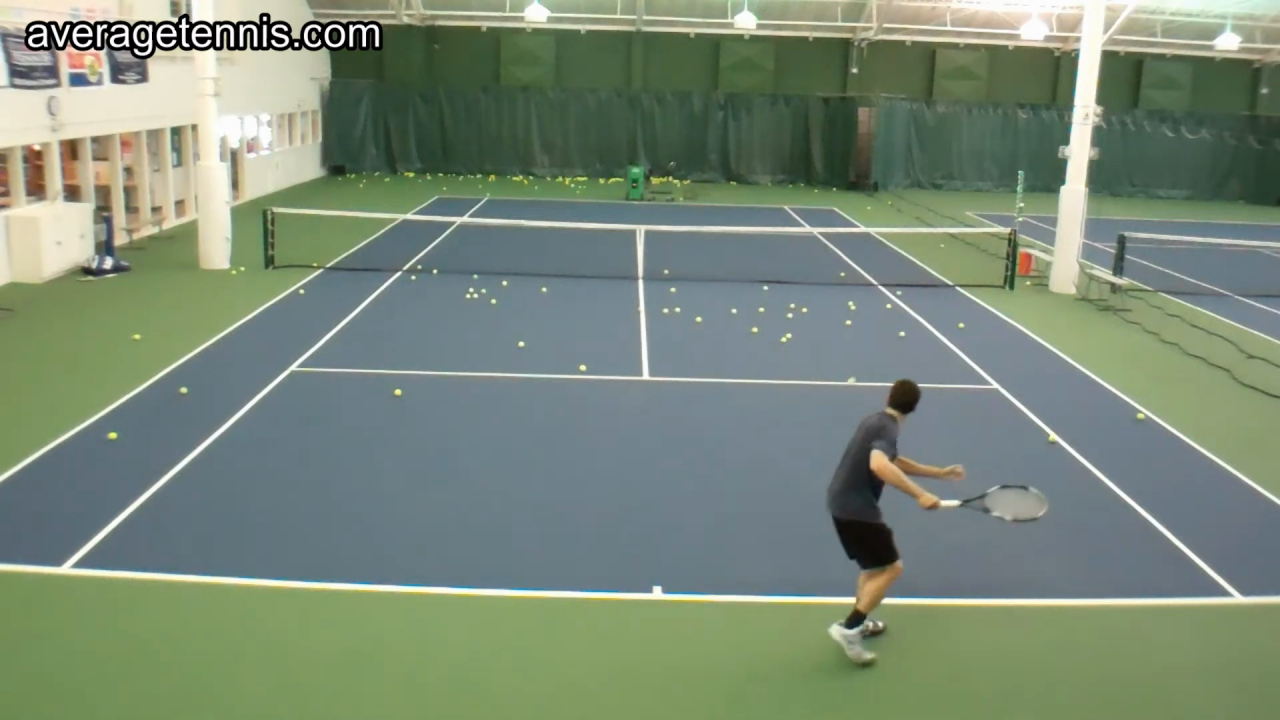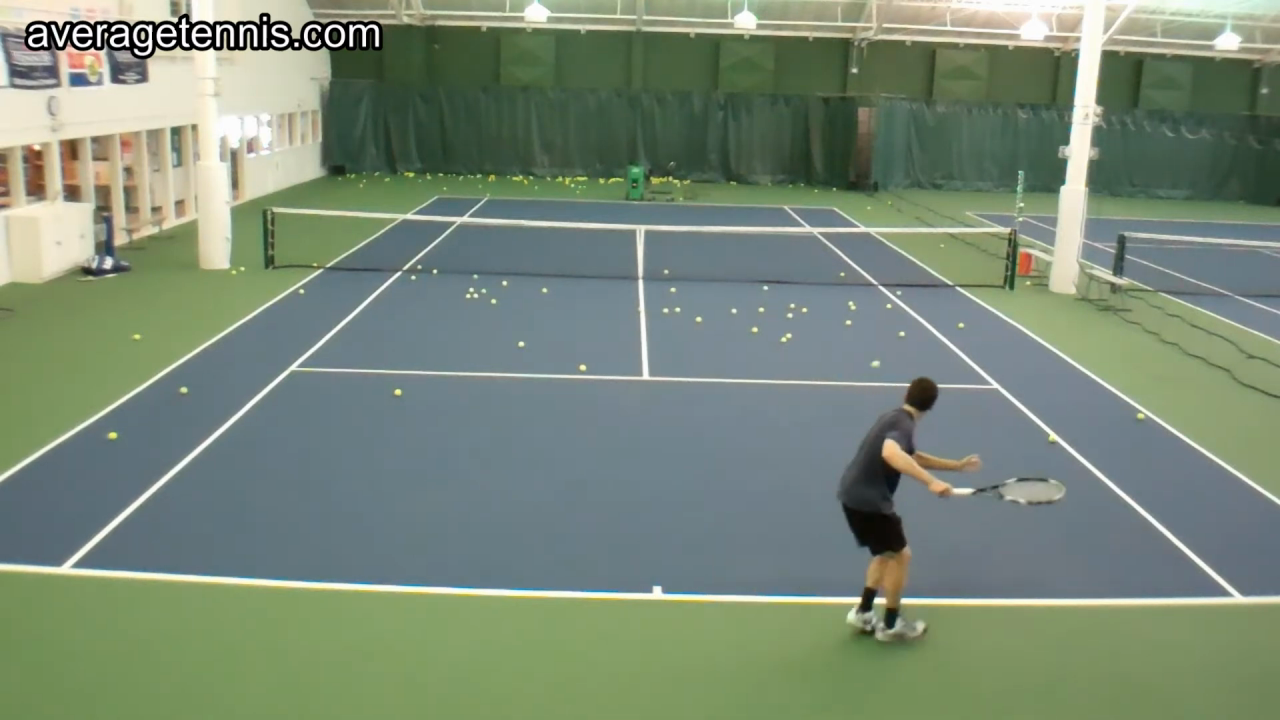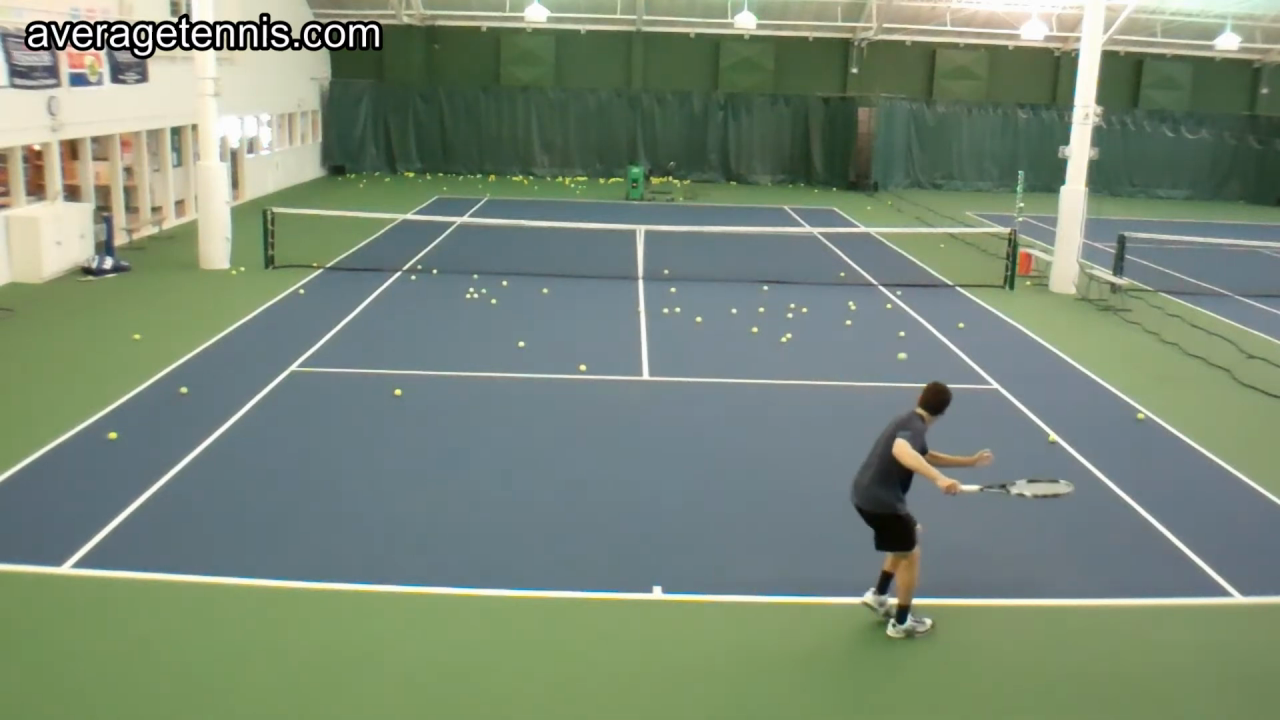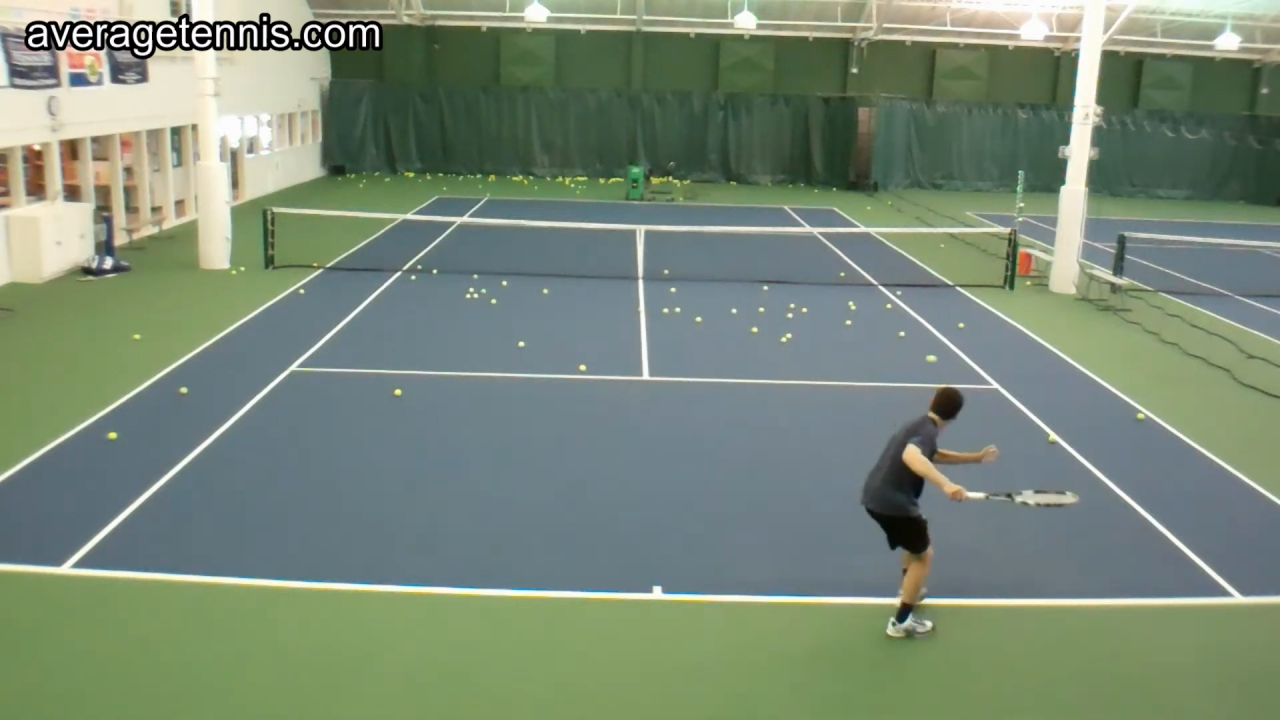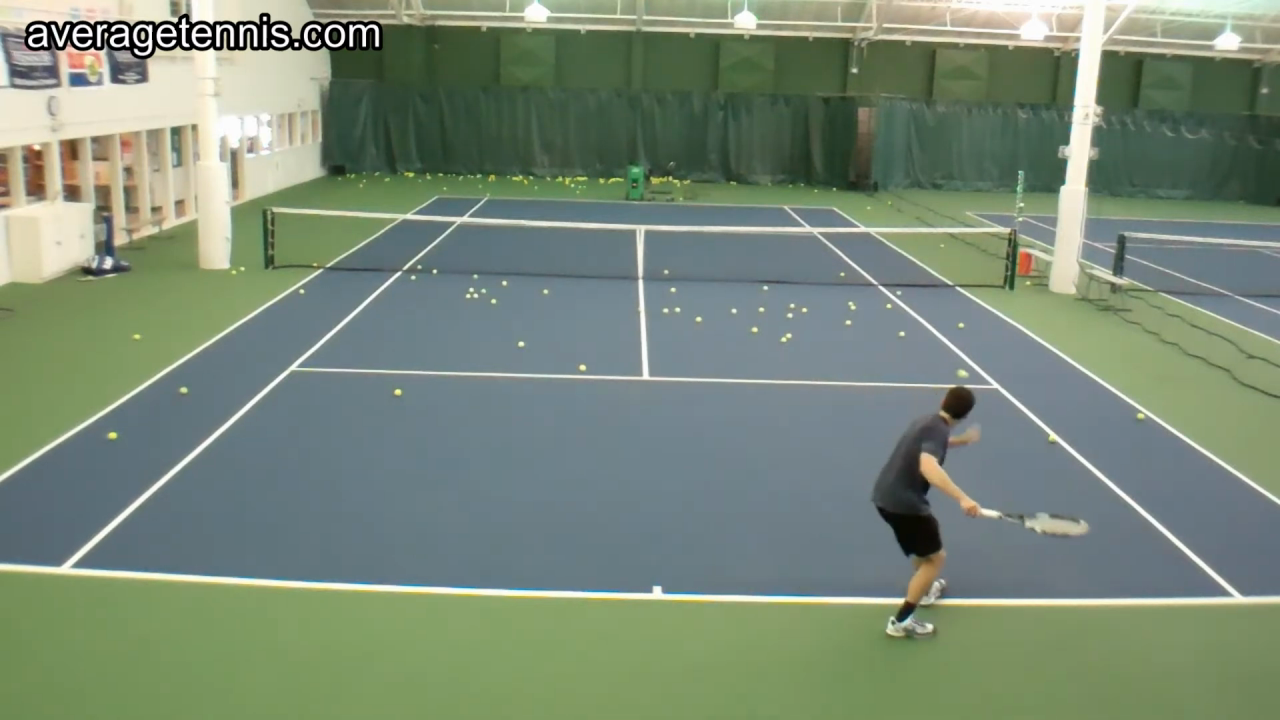
dt=0.1s
person 1, frame 1
left shoulder: (875, 420)
right shoulder: (887, 429)
left elbow: (896, 462)
right elbow: (878, 465)
left wrist: (941, 472)
right wrist: (919, 494)
left hip: (842, 502)
right hip: (856, 508)
left knee: (876, 565)
right knee: (891, 567)
left ankle: (860, 622)
right ankle: (849, 628)
person 1, frame 2
left shoulder: (895, 419)
right shoulder: (903, 424)
left elbow: (913, 457)
right elbow: (890, 453)
left wrist: (958, 465)
right wrist: (930, 481)
left hip: (853, 493)
right hip: (867, 499)
left knee: (886, 551)
right knee: (901, 556)
left ankle: (862, 612)
right ankle: (891, 625)
person 1, frame 3
left shoulder: (908, 421)
right shoulder: (914, 425)
left elbow: (927, 457)
right elbow: (900, 451)
left wrist: (970, 461)
right wrist: (938, 478)
left hip: (865, 494)
right hip: (881, 500)
left knee: (907, 538)
right knee: (910, 555)
left ankle: (878, 594)
right ankle: (901, 621)
person 1, frame 4
left shoulder: (920, 424)
right shoulder: (926, 430)
left elbow: (932, 454)
right elbow: (910, 456)
left wrist: (975, 458)
right wrist: (946, 484)
left hip: (875, 496)
right hip: (893, 503)
left knee: (918, 537)
right knee: (923, 557)
left ankle: (908, 589)
right ankle: (901, 621)
person 1, frame 5
left shoulder: (927, 422)
right shoulder: (938, 431)
right elbow: (928, 466)
left wrist: (960, 440)
right wrist: (962, 499)
left hip: (884, 496)
right hip: (904, 502)
left knee: (925, 532)
right knee: (935, 558)
left ankle: (925, 589)
right ankle: (901, 621)
